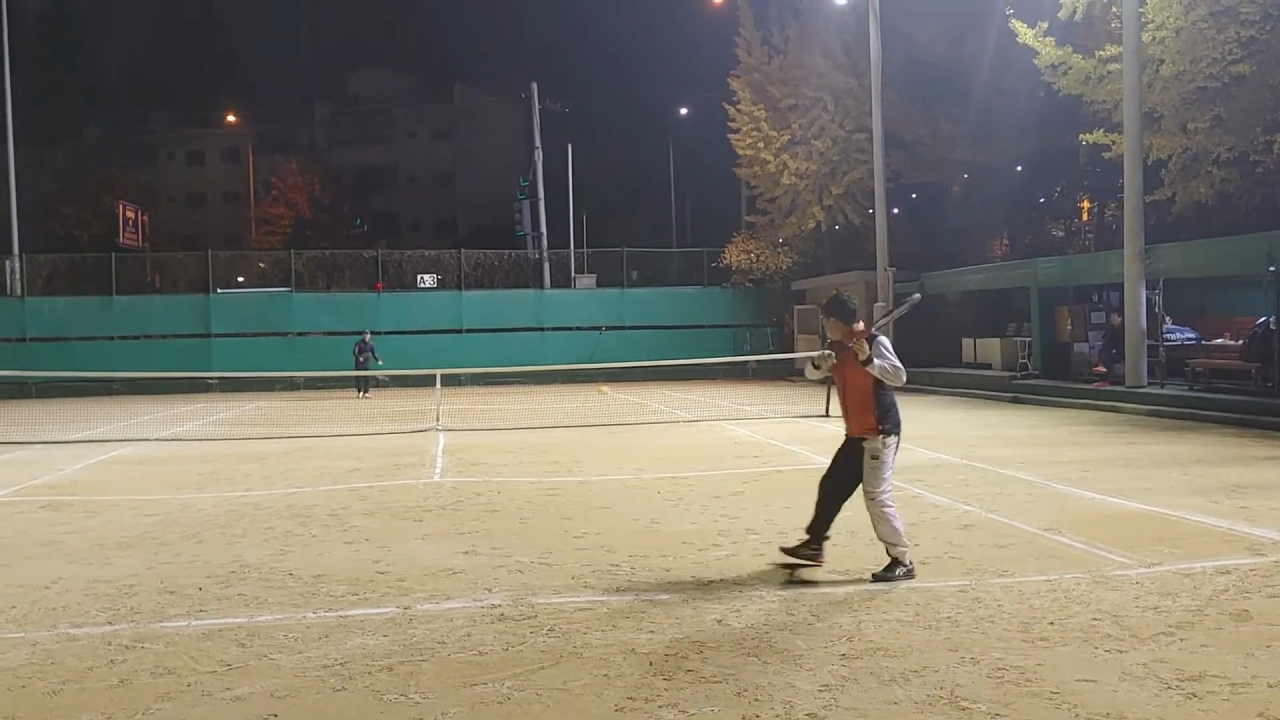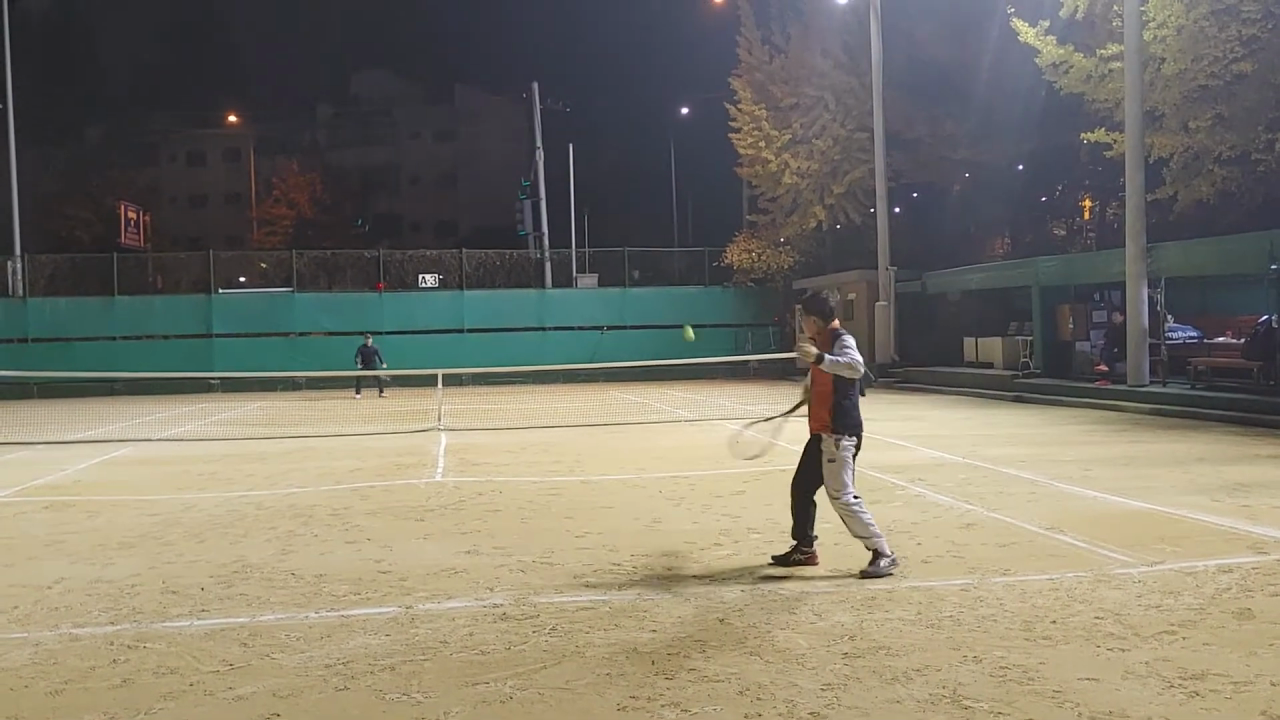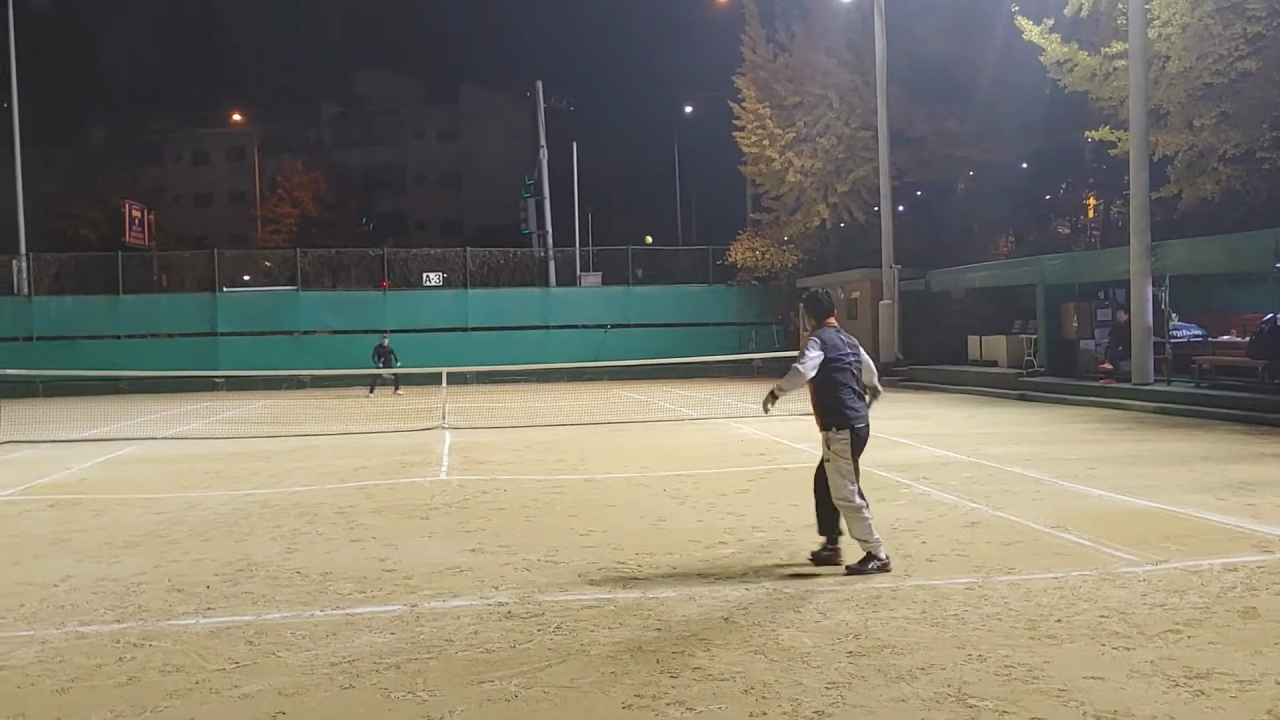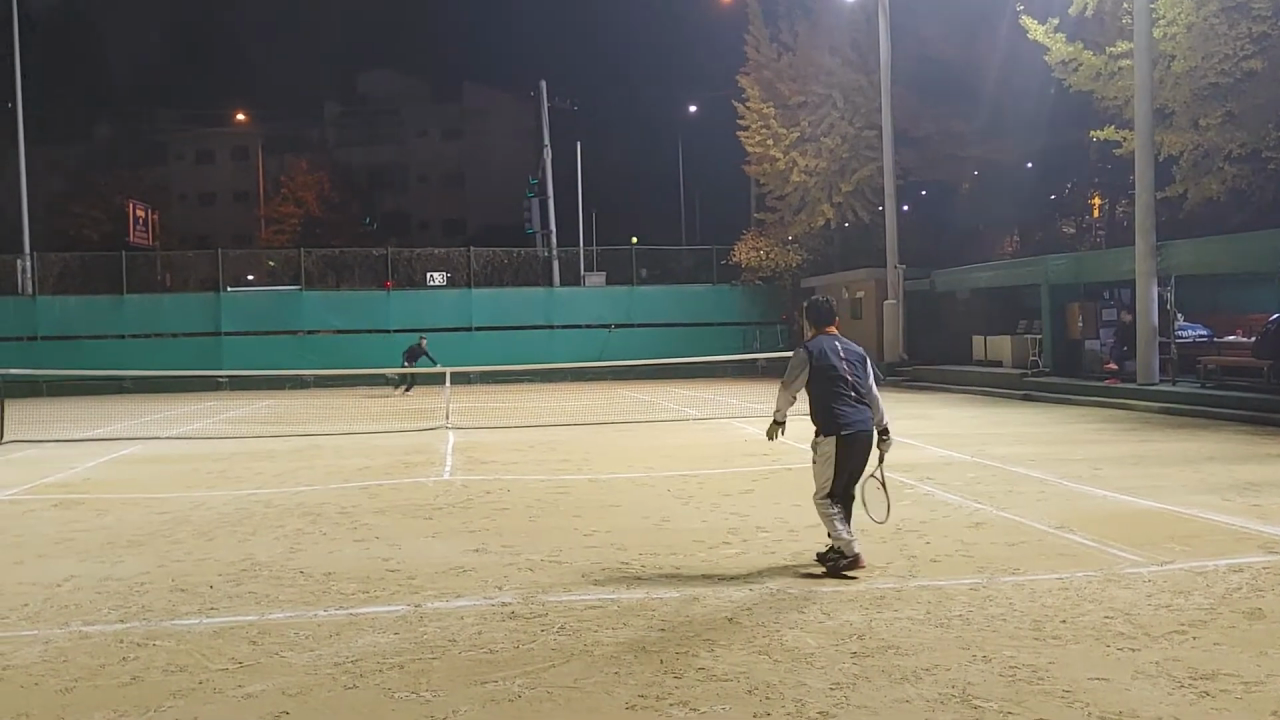
dt=0.3s
person 1, frame 1
left shoulder: (876, 341)
right shoulder: (837, 348)
left elbow: (899, 376)
right elbow: (812, 373)
left wrist: (867, 359)
right wrist: (819, 362)
left hip: (880, 434)
right hip: (855, 435)
left knee: (877, 496)
right knee: (831, 486)
left ankle: (902, 561)
right ankle: (814, 545)
person 1, frame 2
left shoulder: (842, 340)
right shoulder: (825, 342)
left elbow: (855, 368)
left wrist: (818, 359)
left hip: (841, 434)
right hip: (823, 433)
left knee: (841, 495)
right knee: (801, 487)
left ankle: (883, 554)
right ankle: (804, 548)
person 1, frame 3
left shoulder: (817, 339)
right shoulder: (846, 339)
left elbow: (802, 371)
right elbow: (869, 370)
left wrist: (776, 391)
right wrist: (873, 389)
left hip: (840, 428)
right hip: (854, 424)
left knee: (846, 495)
right knee: (824, 484)
left ankle: (877, 556)
right ankle: (830, 546)
person 1, frame 4
left shoulder: (808, 350)
right shoulder: (857, 351)
left elbow: (789, 389)
right elbow: (873, 394)
left wrist: (778, 419)
right wrist: (883, 430)
left hip: (834, 433)
right hip: (863, 429)
left knee: (825, 496)
right knee: (843, 492)
left ankle: (849, 553)
right ankle: (840, 547)
